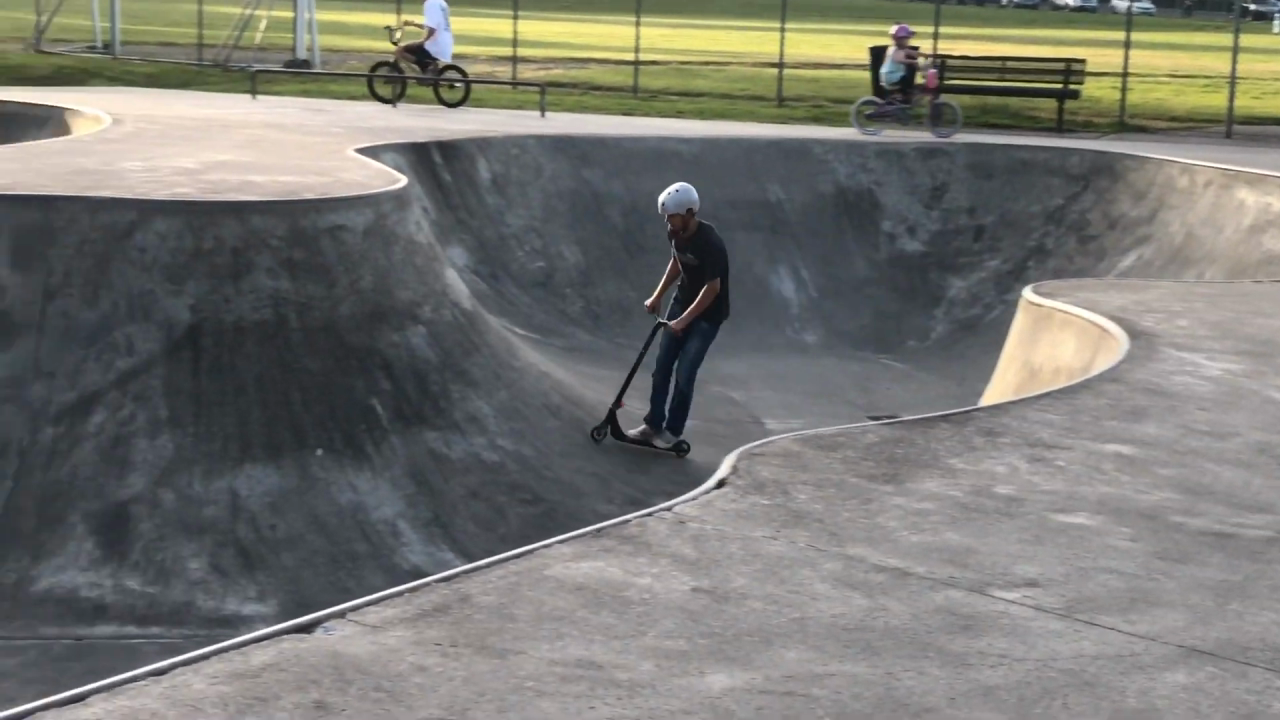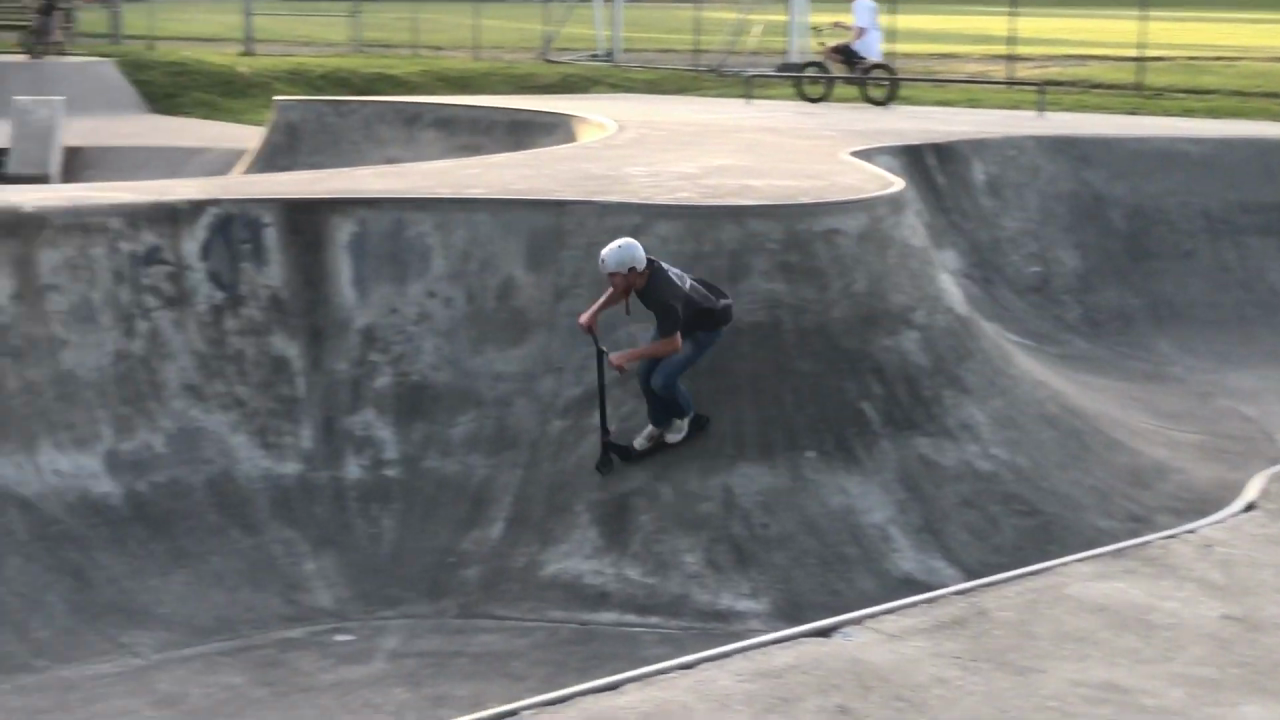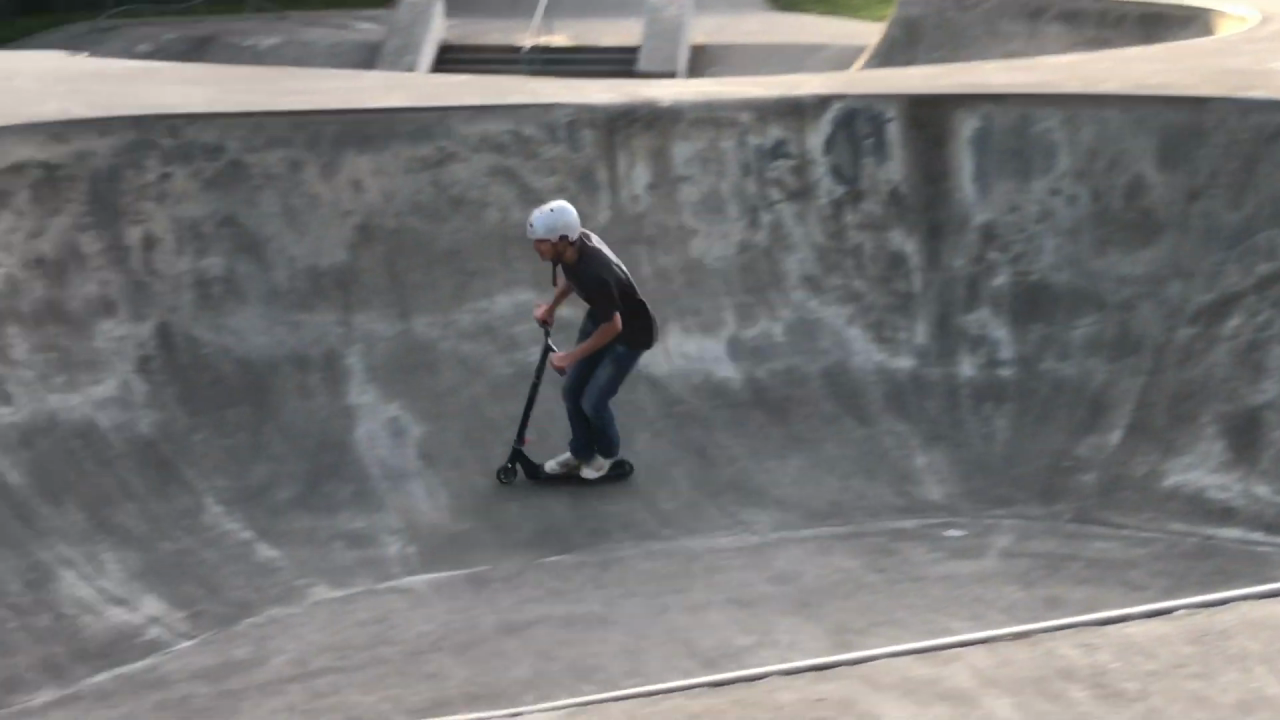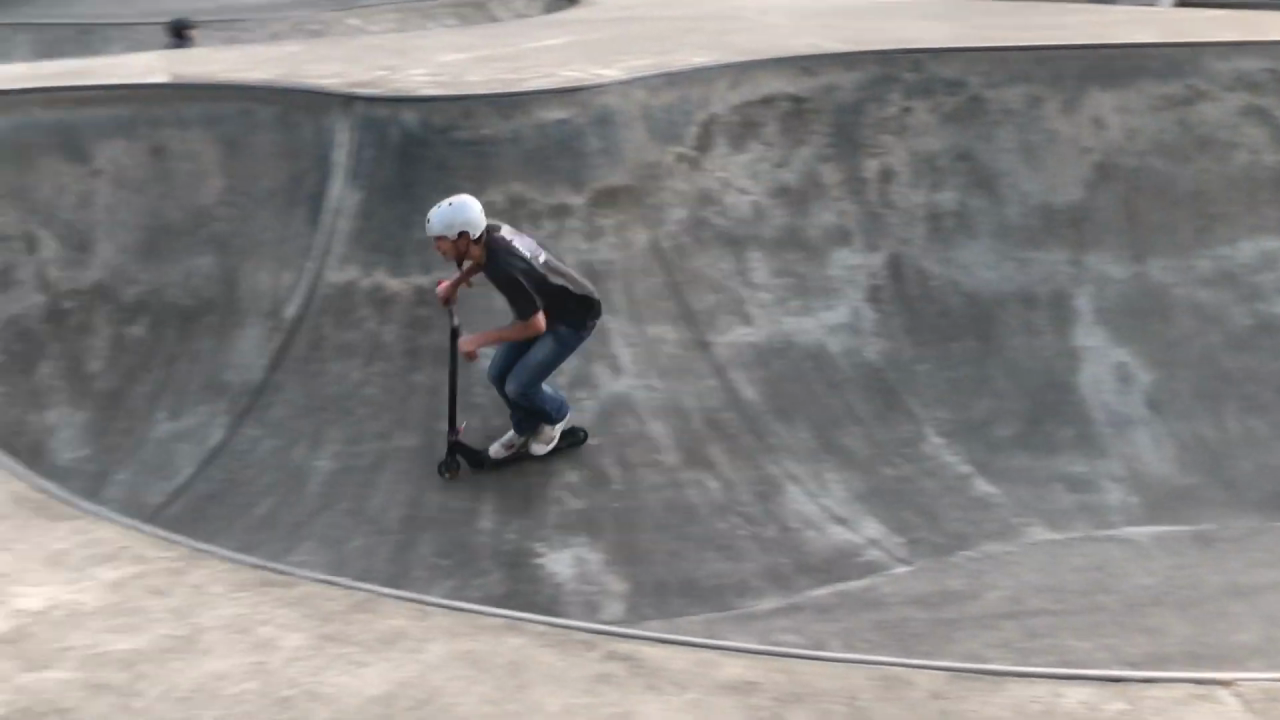
dt=0.5s
person 1, frame 1
left shoulder: (709, 242)
right shoulder: (676, 233)
left elbow: (713, 287)
left wrist: (684, 320)
right wrist: (658, 295)
left hip: (707, 315)
right hip: (683, 302)
left knee: (684, 376)
right knee: (662, 368)
left ankle: (673, 431)
right ankle: (654, 425)
person 1, frame 2
left shoulder: (664, 297)
right shoulder: (640, 270)
left elbow: (673, 346)
right elbow: (620, 289)
left wrist: (626, 357)
right wrist: (593, 313)
left hip: (705, 325)
right hip: (680, 317)
left knee: (661, 380)
right knee: (644, 371)
left ankle: (682, 413)
right ankle: (659, 422)
person 1, frame 3
left shoulder: (595, 273)
right shoulder: (574, 246)
left elbow: (613, 327)
left wrist: (571, 356)
right wrist: (551, 306)
left hip: (628, 334)
right hip: (599, 319)
left knee: (592, 401)
right knee: (572, 391)
left ankle: (606, 452)
right ankle: (581, 452)
person 1, frame 4
left shoulder: (507, 270)
right shoulder: (491, 232)
left elbow: (535, 326)
left wrist: (479, 340)
right wrist: (455, 283)
left hip: (575, 316)
right hip: (545, 303)
left knee: (518, 385)
right knee: (499, 374)
left ankle: (556, 416)
right ankle: (526, 428)
